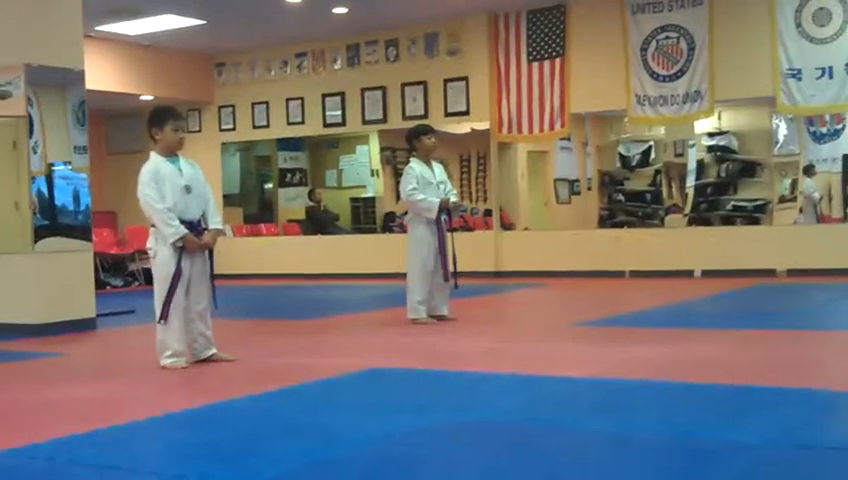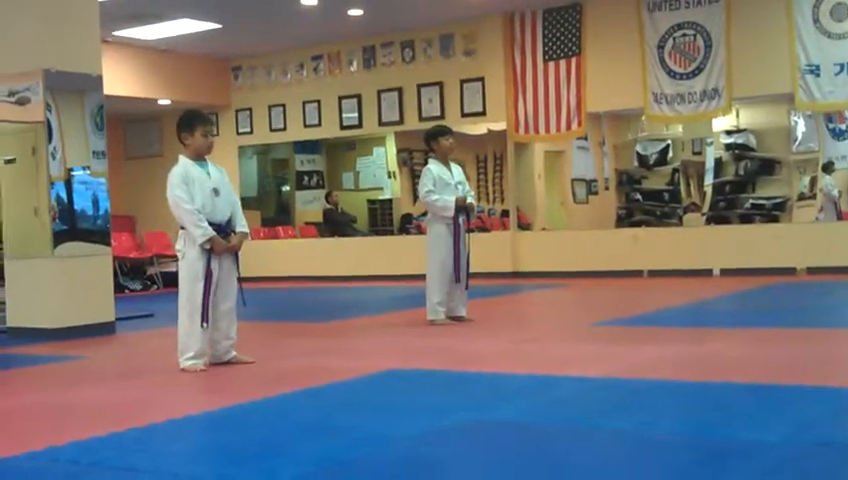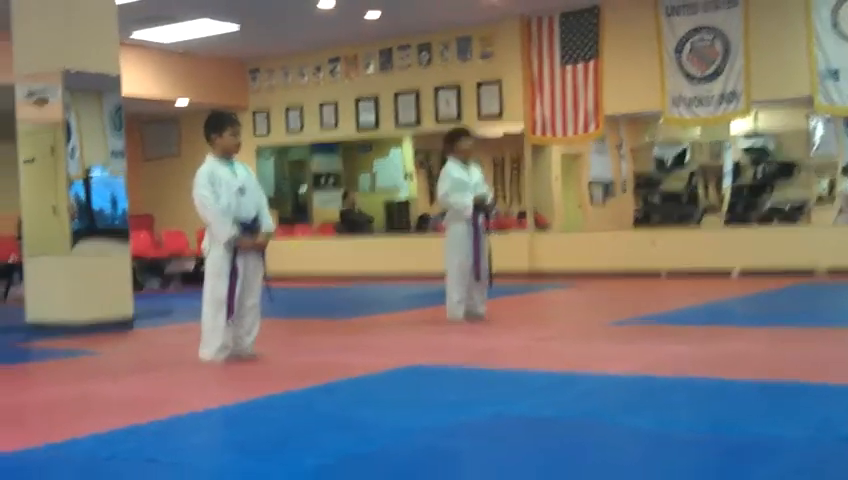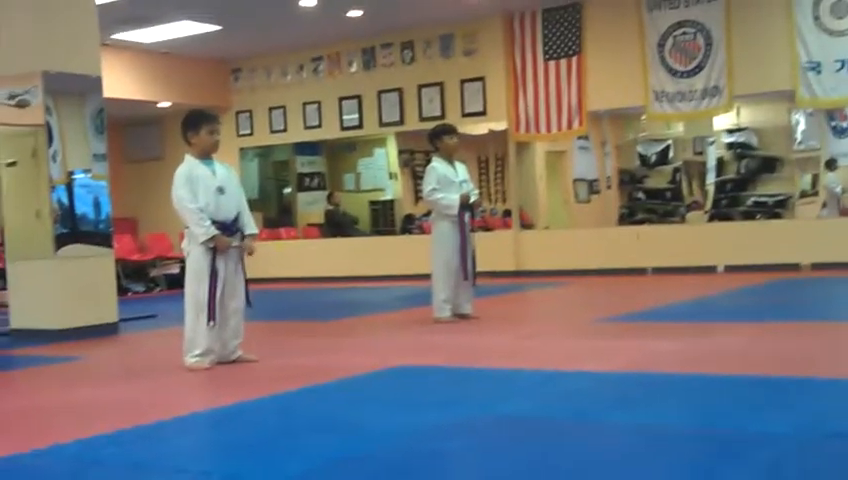
dt=0.7s
person 1, frame 1
left shoulder: (192, 167)
right shoulder: (150, 170)
left elbow: (207, 199)
right elbow: (156, 209)
left wrist: (213, 230)
right wrist: (184, 237)
left hip: (198, 240)
right hip: (169, 243)
left knee: (200, 301)
right knee: (171, 302)
left ankle: (203, 350)
right ankle: (173, 356)
person 1, frame 2
left shoulder: (218, 171)
right shoulder: (179, 173)
left elbow: (233, 203)
right elbow: (185, 211)
left wrist: (240, 232)
right wrist: (211, 239)
left hip: (225, 242)
right hip: (197, 245)
left knee: (225, 301)
right knee: (195, 301)
left ankle: (223, 351)
right ankle: (192, 357)
person 1, frame 3
left shoulder: (245, 171)
right shoulder: (207, 172)
left elbow: (260, 201)
right elbow: (210, 209)
left wrist: (265, 231)
right wrist: (235, 237)
left hip: (252, 241)
right hip: (223, 243)
left knee: (249, 297)
right knee: (219, 296)
left ankle: (242, 346)
right ankle: (214, 349)
person 1, frame 4
left shoulder: (226, 171)
right shoulder: (185, 172)
left elbow: (240, 203)
right elbow: (188, 209)
left wrist: (249, 235)
right wrist: (213, 236)
left hip: (232, 241)
right hip: (204, 244)
left knee: (233, 299)
right knee: (202, 300)
left ankle: (230, 350)
right ankle: (198, 354)
person 2, frame 1
left shoulder: (439, 168)
right shoulder: (412, 169)
left elbow: (449, 190)
right elbow: (409, 196)
left wrist: (452, 202)
right wrist: (437, 204)
left hip: (438, 223)
right hip: (421, 224)
left knee: (440, 268)
right knee: (421, 267)
left ankle: (438, 309)
right ankle: (418, 312)
person 2, frame 2
left shoulder: (457, 169)
right shoulder: (430, 170)
left elbow: (467, 192)
right elbow: (426, 197)
left wrist: (469, 204)
right wrist: (453, 203)
left hip: (457, 224)
right hip: (440, 224)
left knee: (460, 268)
right knee: (440, 268)
left ankle: (456, 310)
right ankle: (437, 313)
person 2, frame 3
left shoulder: (476, 170)
right shoulder: (449, 170)
left elbow: (485, 192)
right elbow: (444, 197)
left wrist: (487, 202)
right wrist: (471, 201)
left hip: (476, 223)
right hip: (459, 224)
left knee: (479, 266)
right knee: (459, 267)
left ankle: (475, 307)
right ankle: (456, 310)
person 2, frame 4
left shoulder: (461, 167)
right shoulder: (434, 168)
left elbow: (470, 190)
right elbow: (429, 195)
left wrist: (473, 200)
right wrist: (457, 201)
left hip: (462, 221)
right hip: (445, 222)
left knee: (465, 265)
right knee: (446, 266)
left ankle: (462, 307)
right ankle: (442, 311)
